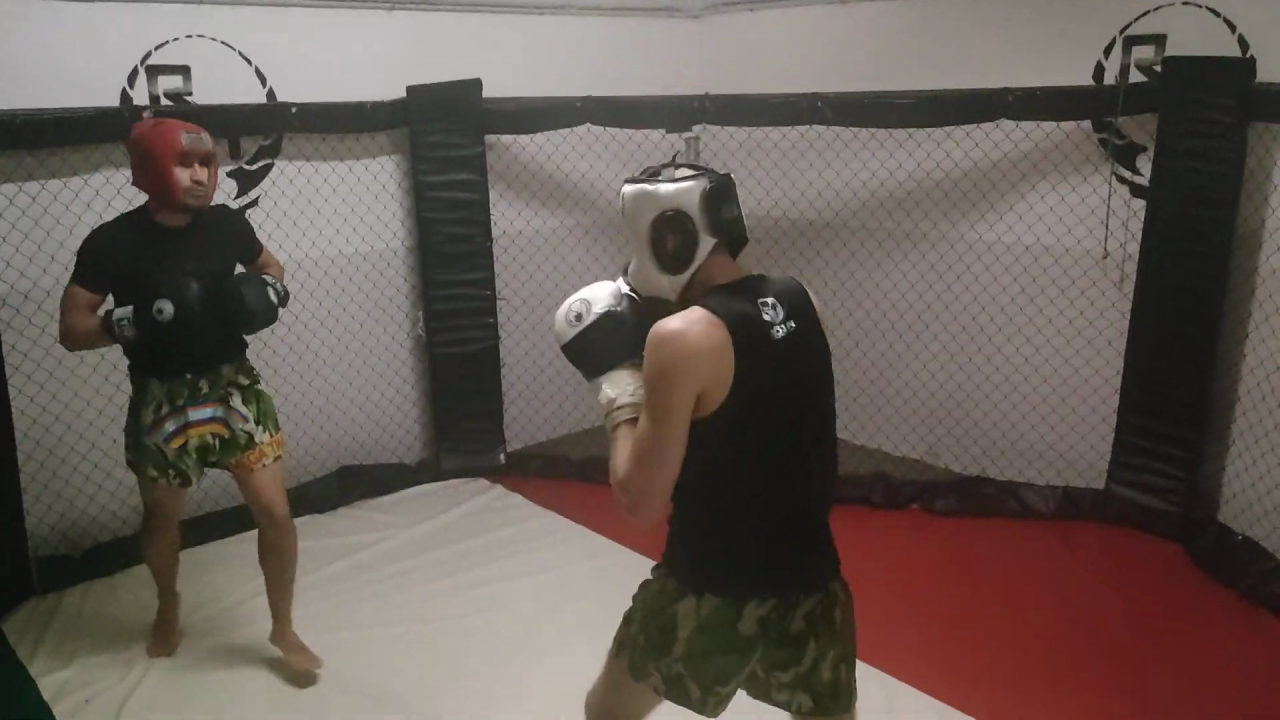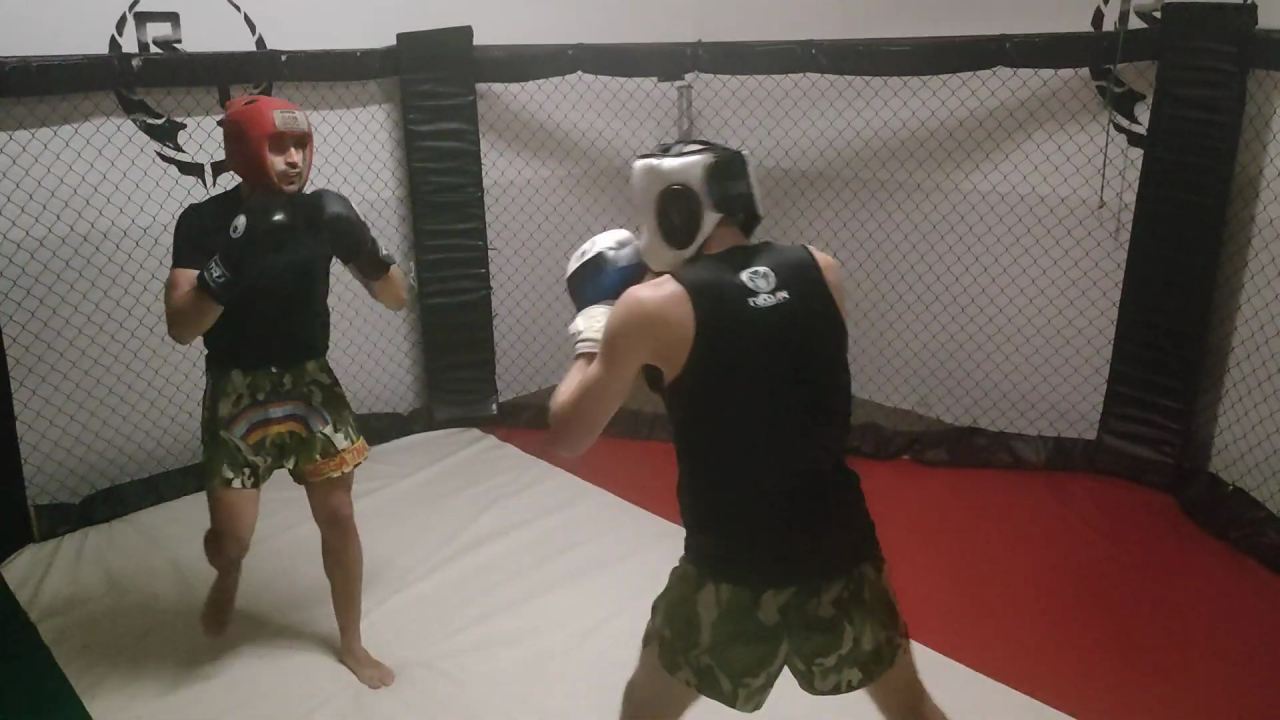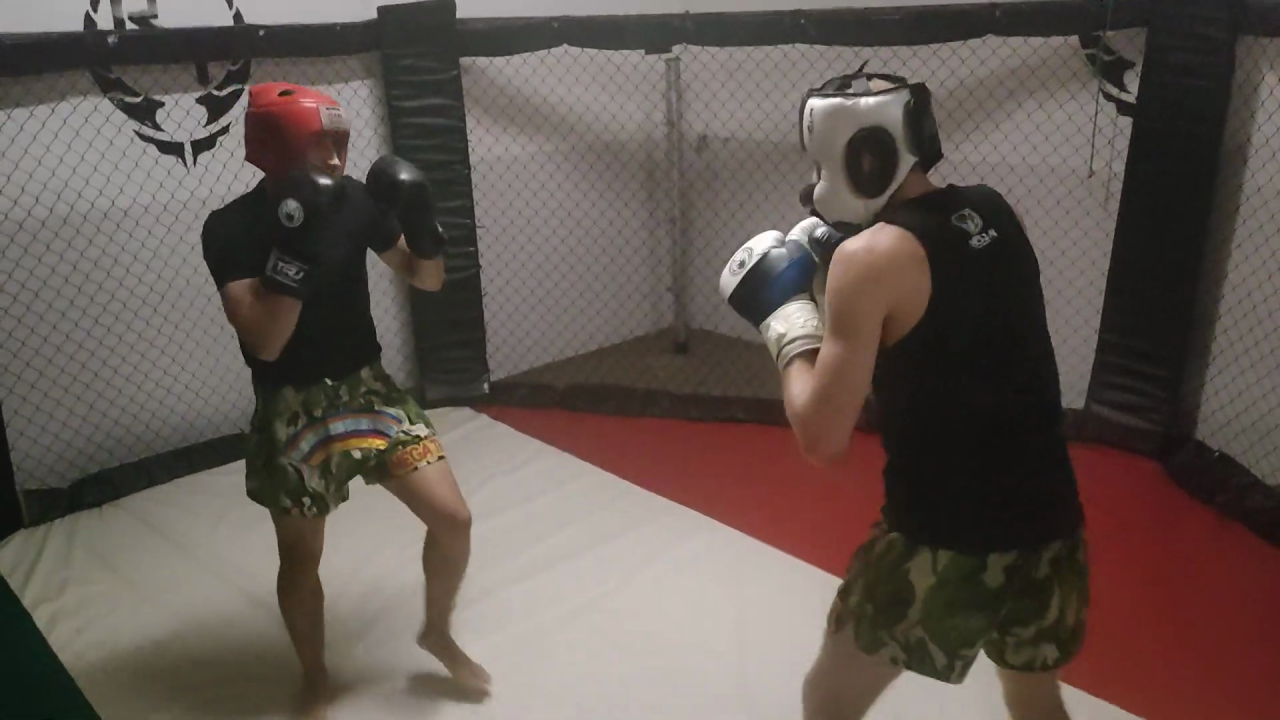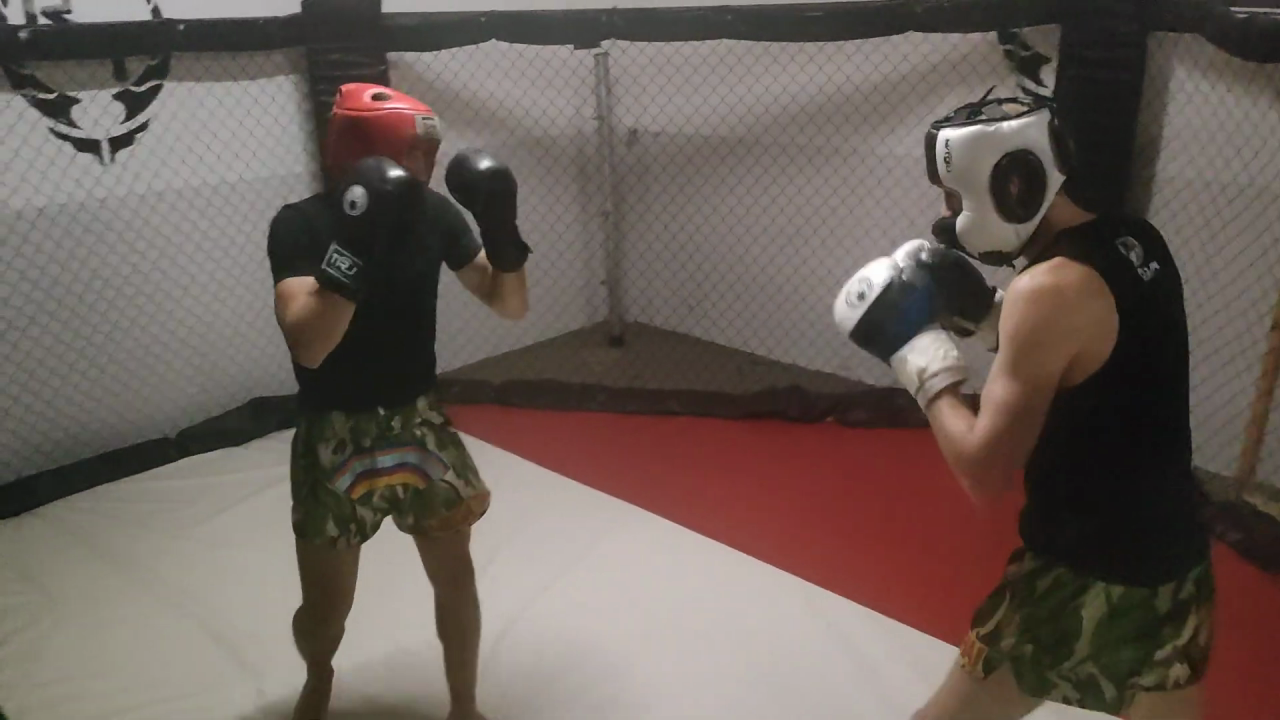
dt=0.5s
person 1, frame 1
left shoulder: (228, 224)
right shoulder: (111, 243)
left elbow: (273, 271)
right elbow: (71, 331)
left wrist: (267, 296)
right wrist: (136, 320)
left hip: (233, 385)
right hip: (162, 398)
left knee: (275, 511)
right knee: (162, 515)
left ankle: (283, 627)
right ankle: (168, 607)
person 1, frame 2
left shoulder: (321, 212)
right shoulder: (204, 222)
left elbow: (397, 297)
right elbow: (180, 327)
left wrist: (362, 245)
right wrist: (228, 265)
left hip: (312, 382)
right hip: (239, 392)
left knee: (337, 518)
right knee: (234, 533)
left ankle: (350, 640)
right ankle: (225, 581)
person 1, frame 3
left shoulder: (354, 198)
right shoulder: (230, 228)
left elbow: (427, 280)
right elbow: (264, 342)
left wrist: (423, 226)
right wrist: (293, 251)
left hip: (369, 390)
right hip: (293, 411)
left knee: (452, 518)
right knee: (300, 558)
left ankle: (438, 630)
person 1, frame 4
left shoulder: (433, 212)
right shoulder: (300, 226)
left elbow: (512, 306)
right elbow: (307, 346)
left wrist: (502, 227)
right wrist: (354, 244)
left hip: (421, 424)
right hip: (337, 438)
left knee: (454, 577)
right knee: (326, 604)
person 2, frame 1
left shoulder: (679, 338)
right shoulder: (800, 304)
left elbow: (641, 501)
left wrist: (617, 382)
left hip: (709, 595)
right hip: (809, 583)
person 2, frame 2
left shoulder: (654, 304)
right shoulder: (820, 272)
left elbow: (568, 435)
left wrist: (595, 316)
left hip: (734, 574)
right hip: (841, 555)
person 2, frame 3
left shoulder: (869, 256)
right shoulder: (998, 217)
left elbow: (821, 436)
left wrist: (788, 315)
left hip: (941, 544)
right hip: (1048, 525)
person 2, frame 4
left shoulder: (1051, 289)
right shoulder: (1134, 244)
left elbow: (987, 473)
left wrist: (918, 348)
right wrist: (982, 312)
left hip: (1085, 575)
right hip: (1174, 556)
